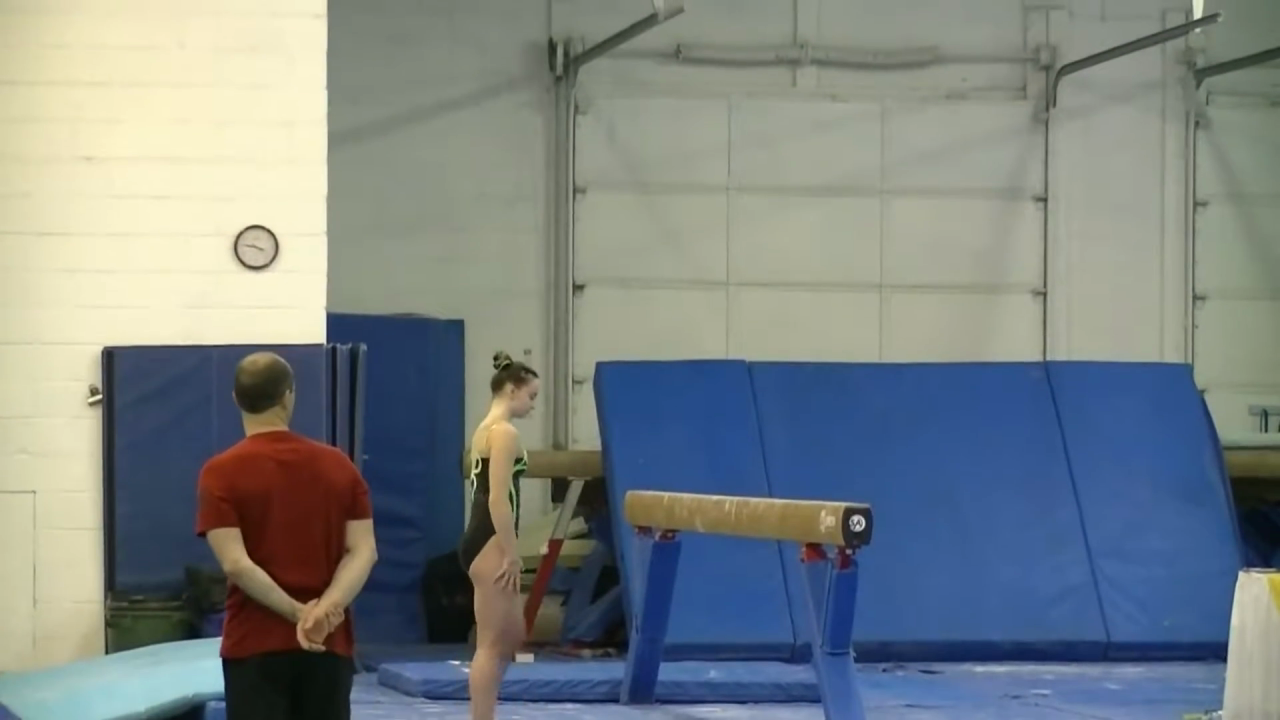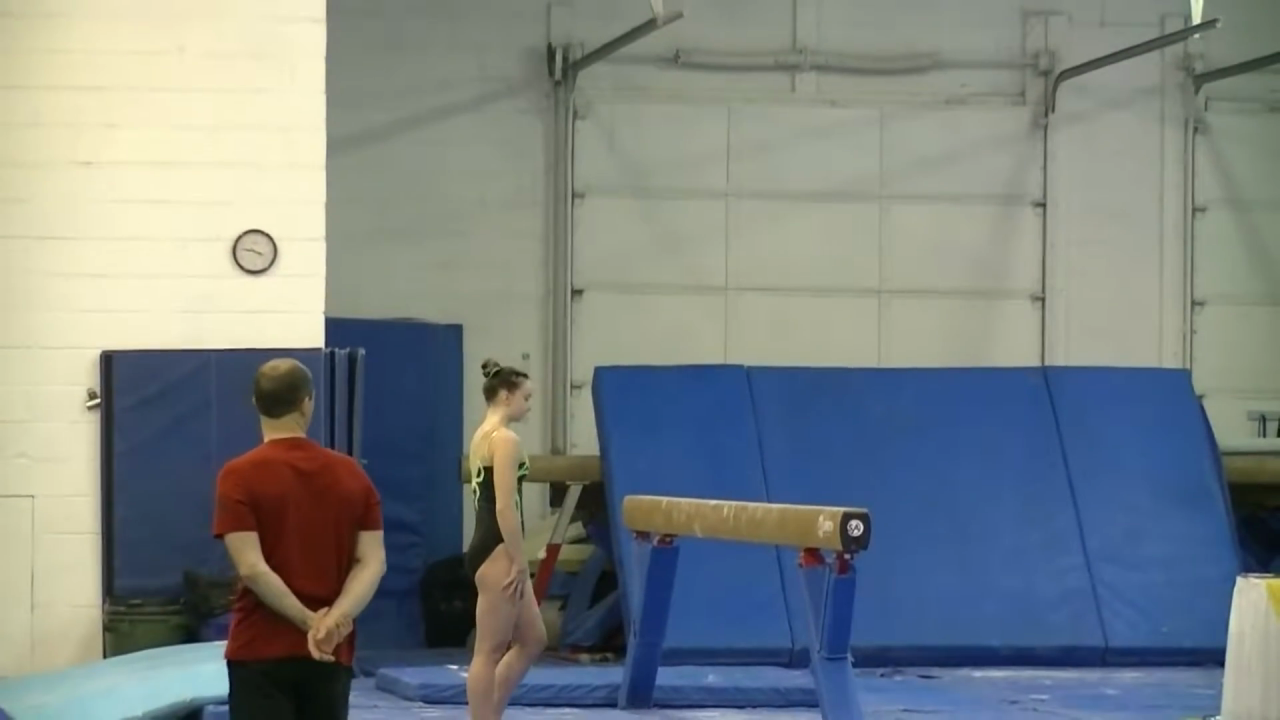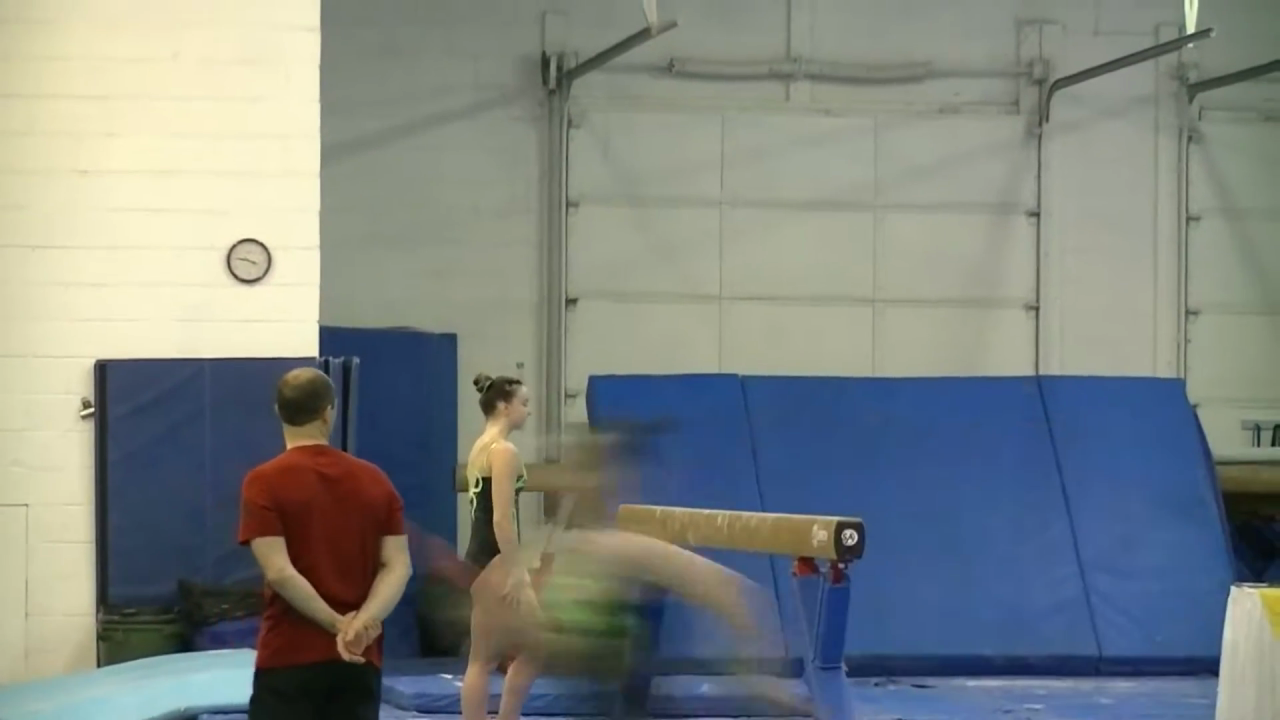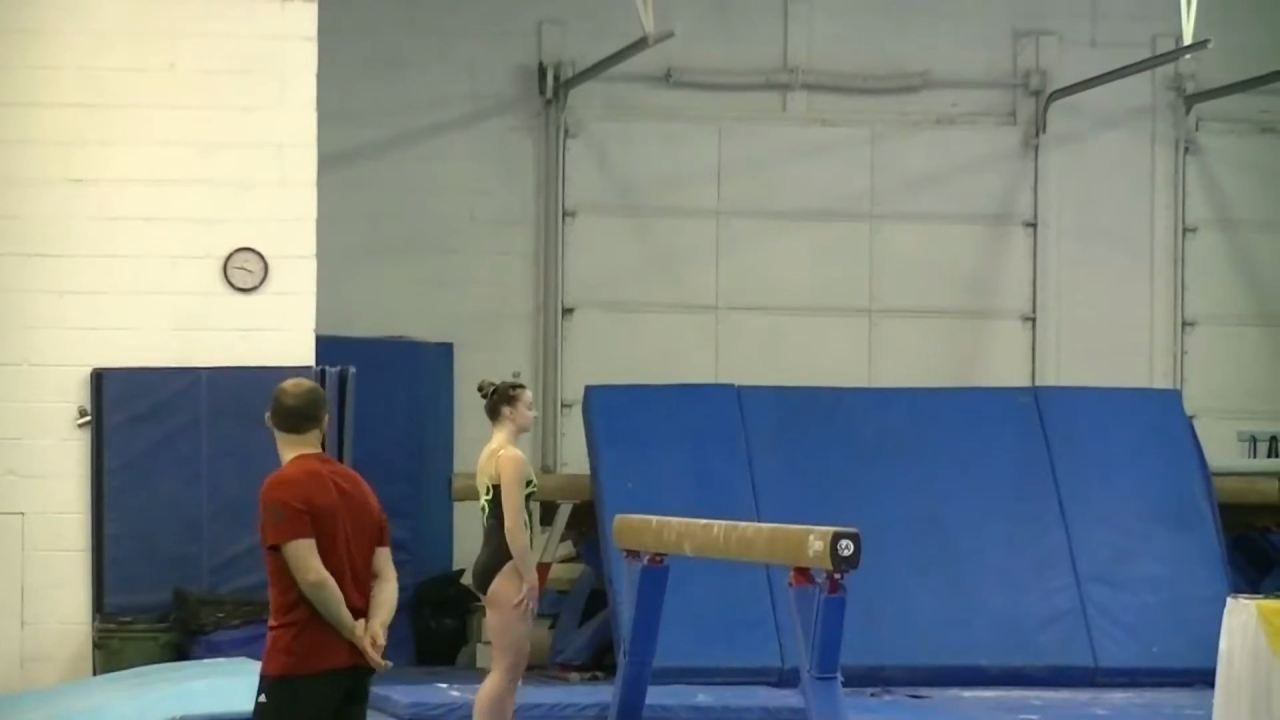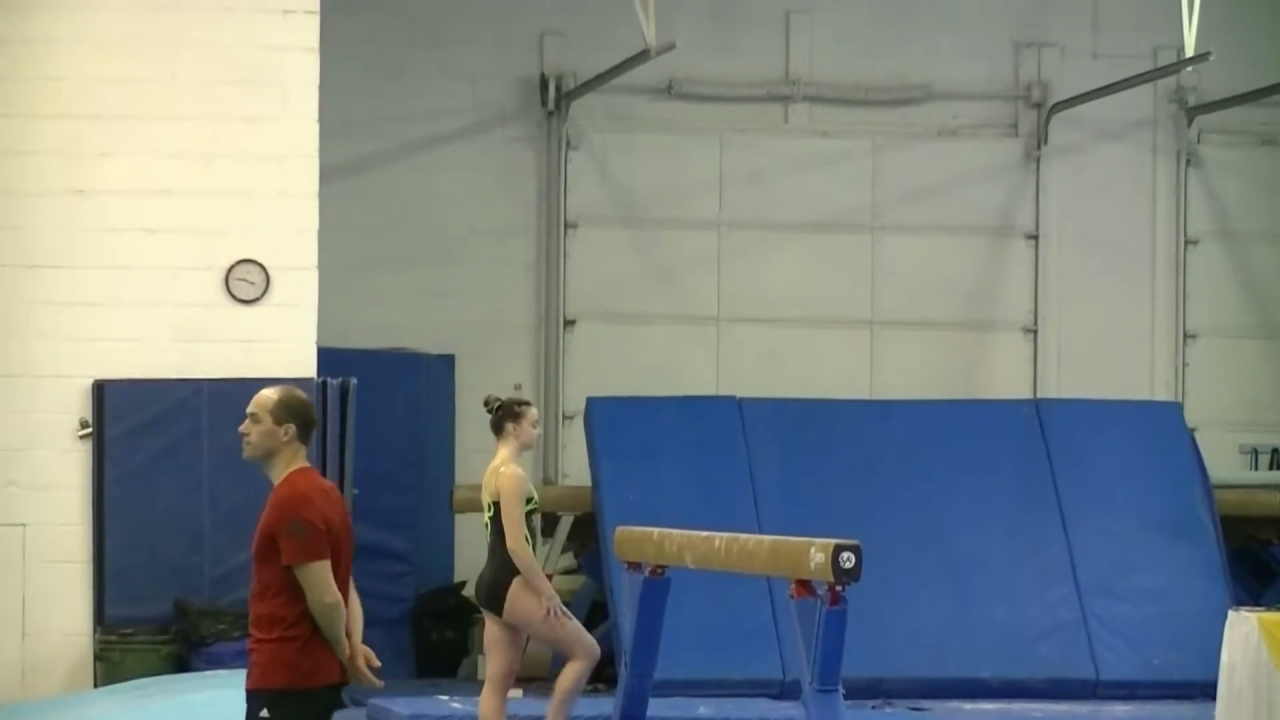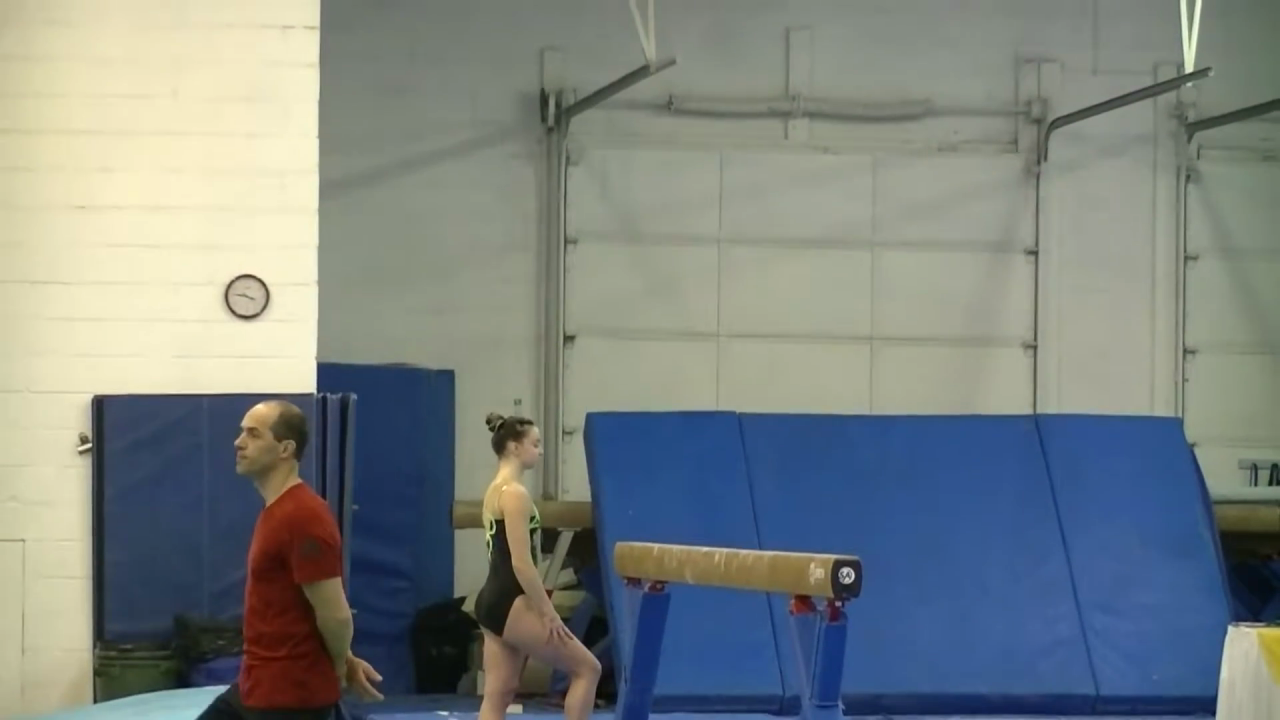
dt=0.4s
person 1, frame 1
left shoulder: (221, 473)
right shoulder: (339, 465)
left elbow: (235, 564)
right elbow: (363, 551)
left wrist: (298, 613)
right wrist: (328, 607)
left hip: (256, 647)
right hip: (330, 644)
person 1, frame 2
left shoulder: (239, 476)
right shoulder: (352, 474)
left elbow: (251, 568)
right elbow: (372, 562)
left wrist: (309, 622)
right wrist: (336, 619)
left hip: (261, 652)
right hip: (333, 652)
person 1, frame 3
left shoulder: (264, 483)
right shoulder: (374, 480)
left elbow: (278, 572)
right elbow: (398, 566)
left wrist: (337, 624)
right wrist: (364, 621)
left hip: (289, 657)
right hip: (359, 659)
person 1, frame 4
left shoulder: (282, 487)
right shoulder: (358, 486)
left elbow: (312, 577)
right elbow: (385, 575)
left wrist: (352, 632)
right wrist: (374, 629)
left hip: (301, 663)
right hip: (353, 662)
person 1, frame 5
left shoulder: (293, 501)
right shoulder: (320, 493)
left elbow: (325, 598)
right elbow: (342, 588)
left wrist: (344, 652)
right wrist: (353, 646)
left hip: (288, 674)
right hip: (316, 670)
person 1, frame 6
left shoulder: (301, 517)
right shoulder: (278, 512)
left elbow: (336, 615)
left wrist: (342, 668)
right wrist: (344, 662)
left hip: (291, 692)
right hip: (264, 685)
person 2, frame 1
left shoulder: (485, 429)
right shoulder: (505, 432)
right elbow: (499, 499)
right wrist: (511, 555)
left hip: (480, 541)
right hip: (490, 544)
left knee: (511, 637)
right knee: (493, 644)
person 2, frame 2
left shoulder: (482, 436)
right shoulder: (505, 439)
right elbow: (505, 507)
right wrist: (520, 562)
left hip: (489, 548)
right hip: (497, 552)
left knee: (533, 639)
right knee: (490, 650)
person 2, frame 3
left shoulder: (482, 447)
right shoulder: (504, 450)
right elbow: (502, 519)
right wrist: (514, 573)
left hip: (486, 558)
right hip: (493, 562)
right knee: (483, 659)
person 2, frame 4
left shoulder: (489, 454)
right shoulder: (511, 457)
right elbow: (514, 525)
right wrist: (530, 579)
left hip: (492, 564)
right hip: (505, 569)
left knee: (513, 664)
right knee: (506, 667)
person 2, frame 5
left shoulder: (495, 470)
right shoulder: (512, 474)
right elbow: (517, 544)
right wrist: (547, 591)
left hip: (493, 582)
right hip: (510, 584)
left knee: (499, 679)
right knee: (585, 652)
person 2, frame 6
left shoulder: (496, 489)
right shoulder: (515, 493)
right elbow: (521, 563)
right wrist: (548, 613)
left hip: (493, 600)
right hip: (510, 603)
right knee: (587, 668)
